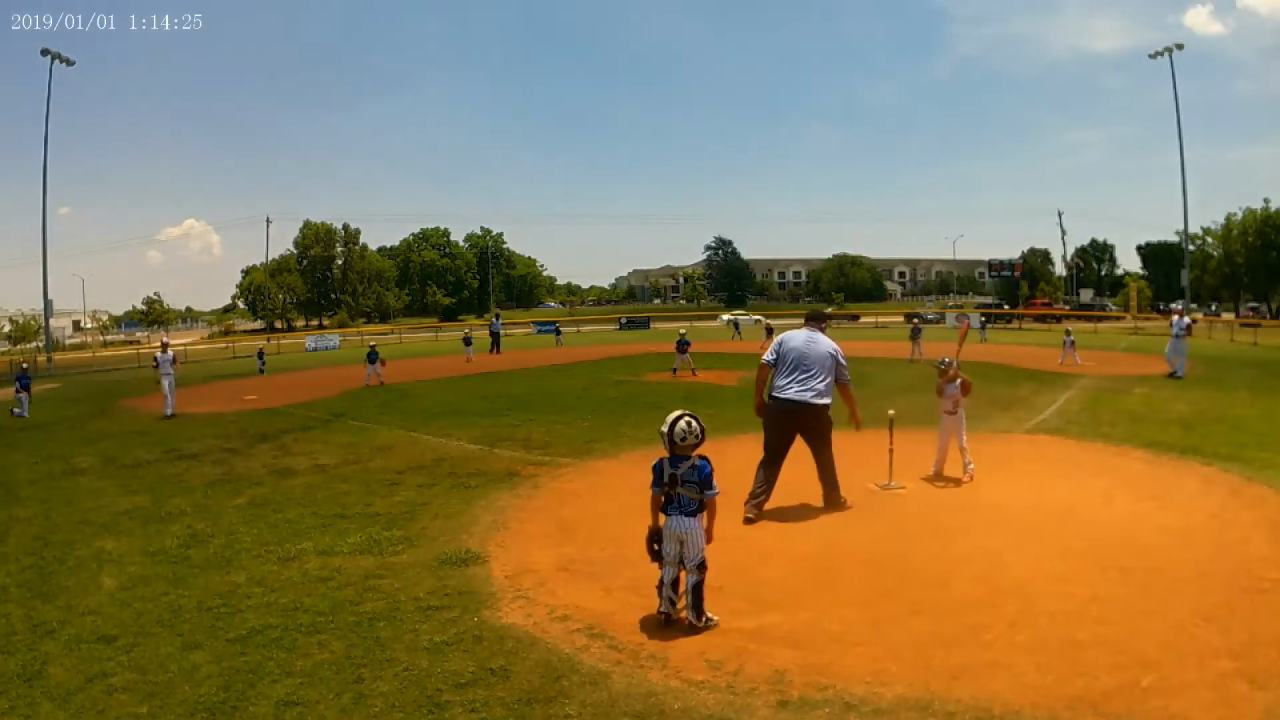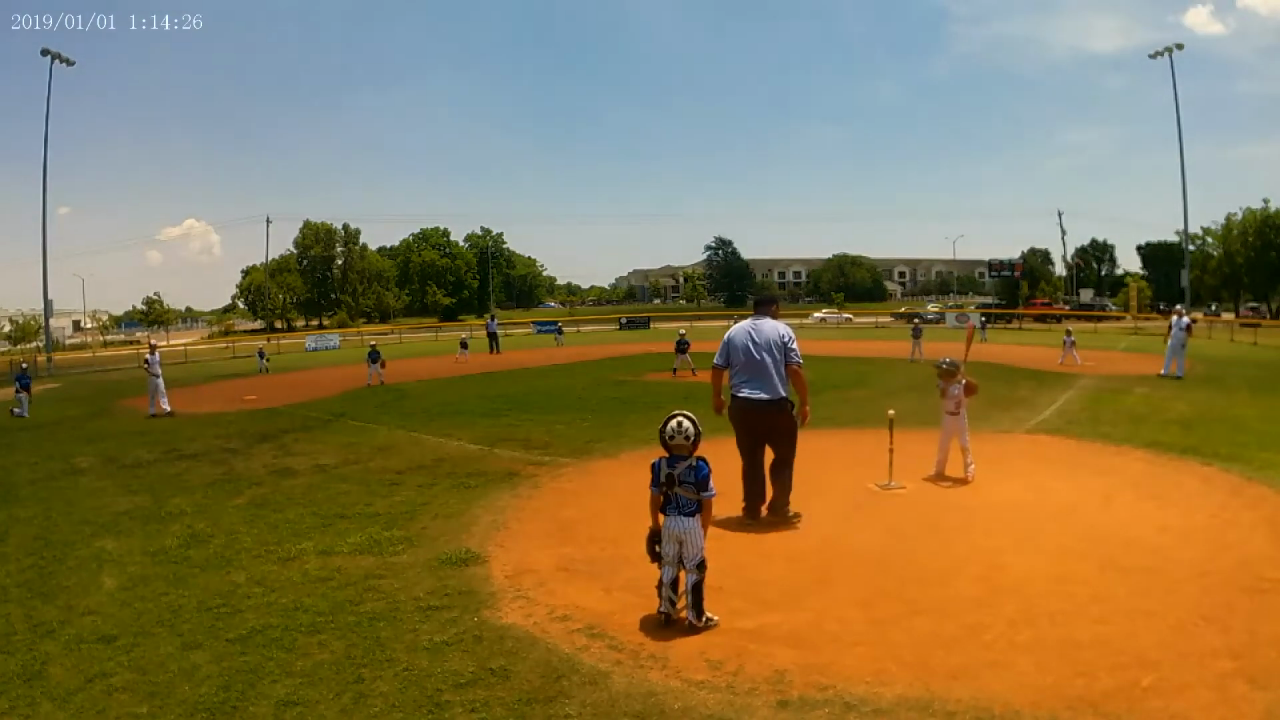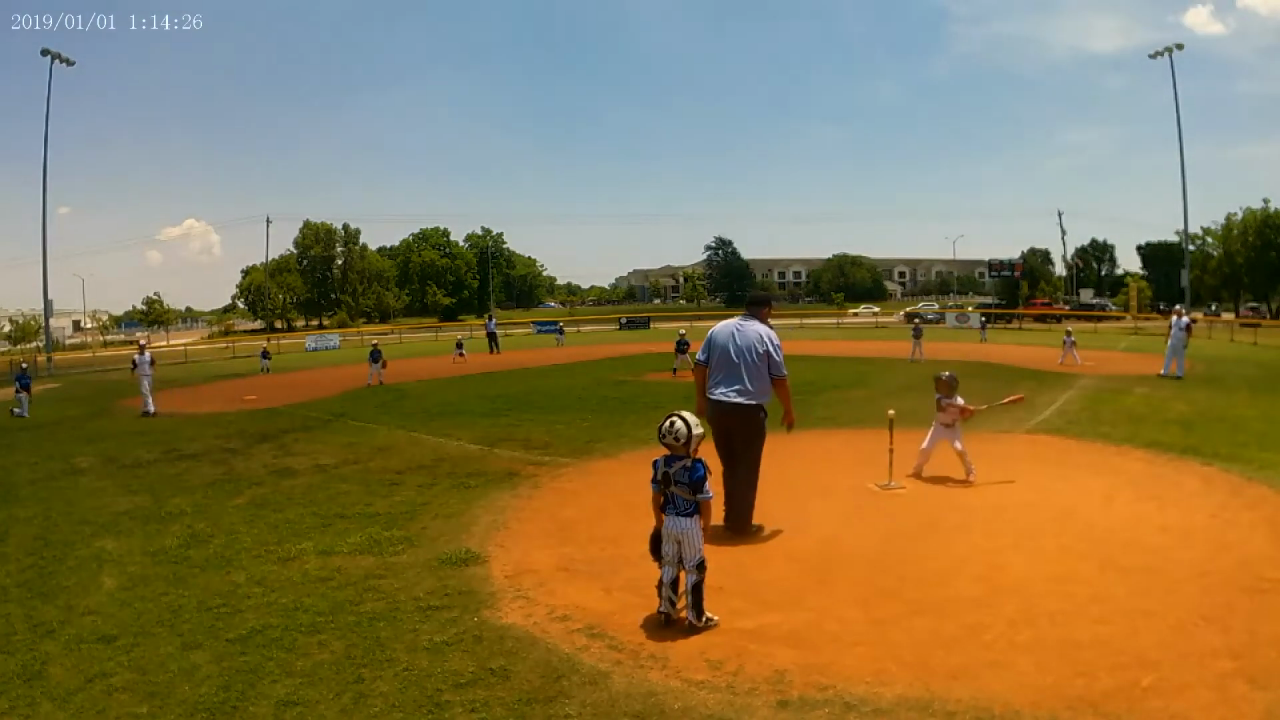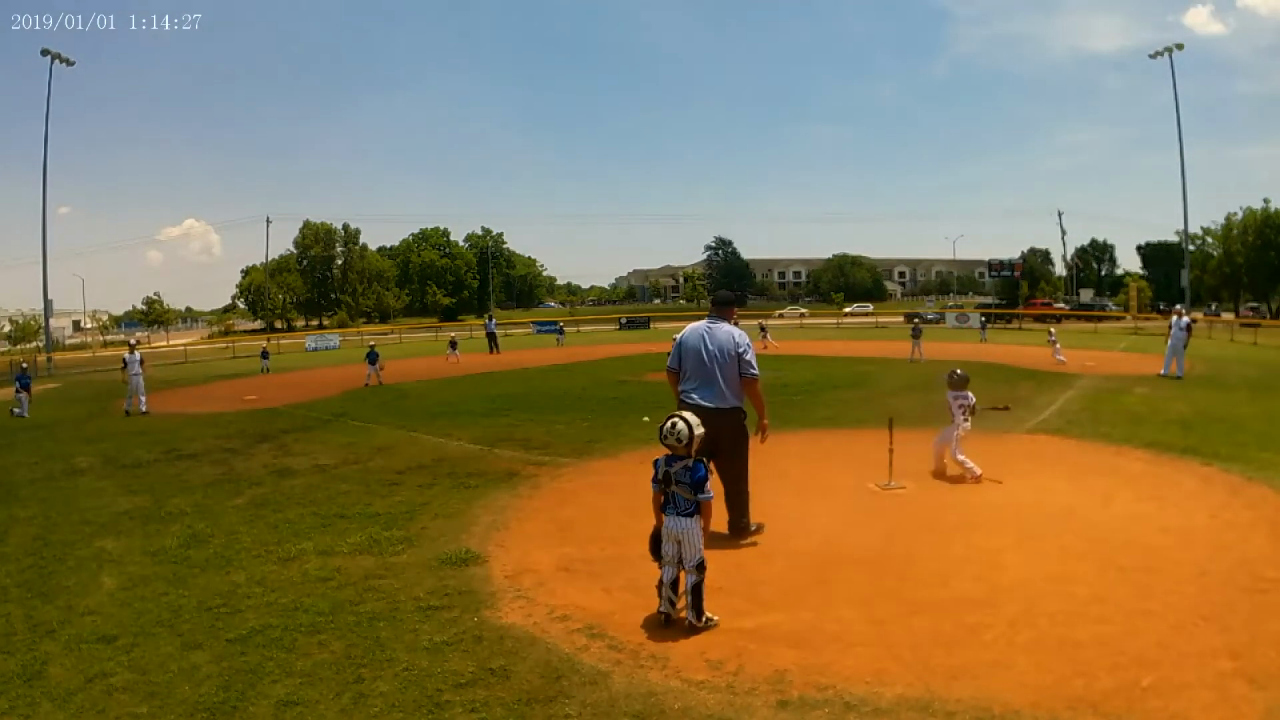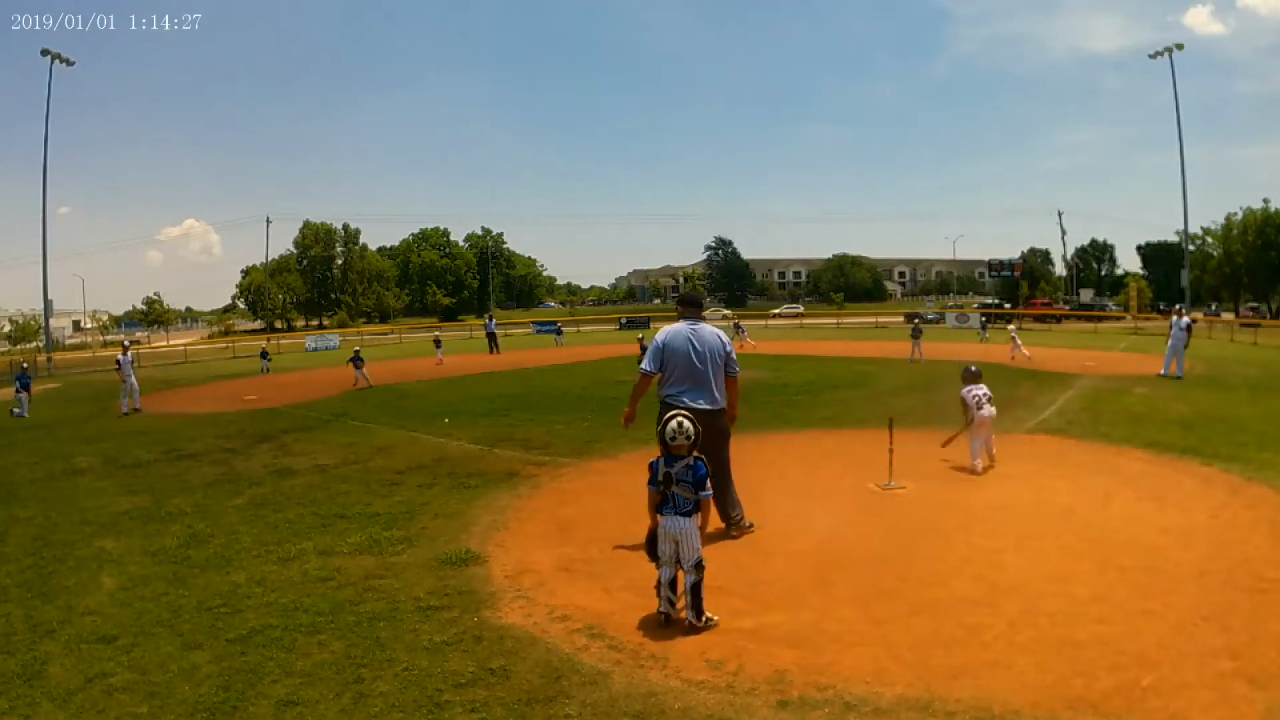
dt=0.5s
person 1, frame 1
left shoulder: (785, 337)
right shoulder: (832, 347)
left elbow: (764, 368)
right elbow: (843, 385)
left wrist: (759, 398)
right wrist: (854, 413)
left hip: (780, 405)
right hip: (815, 409)
left knee: (772, 457)
right knee: (824, 455)
left ankle: (754, 506)
right ankle: (833, 499)
person 1, frame 2
left shoulder: (734, 331)
right shoulder: (782, 330)
left elbow: (718, 368)
right elbow: (795, 370)
left wrist: (717, 397)
right wrist: (804, 403)
left hip: (742, 405)
right hip: (775, 405)
left knee: (751, 460)
right knee: (784, 457)
left ankle: (751, 509)
right ankle: (779, 509)
person 1, frame 3
left shoulder: (719, 329)
right shoulder: (766, 335)
left elbow: (700, 366)
right elbow: (779, 379)
left wrist: (701, 399)
right wrist: (788, 410)
left hip: (716, 407)
right hip: (748, 411)
left knee: (729, 464)
right knee: (746, 469)
left ankle: (731, 516)
right ankle: (740, 524)
person 1, frame 4
left shoulder: (688, 332)
right shoulder: (737, 336)
left elbow: (672, 372)
right elbow: (750, 380)
left wrist: (682, 399)
right wrist: (762, 416)
left hip: (691, 411)
right hip: (726, 415)
right knee: (734, 474)
right ankle: (740, 526)
person 1, frame 5
left shoulder: (666, 334)
right shoulder: (719, 336)
left elbow: (646, 375)
right elbow: (732, 377)
left wrist: (631, 406)
right wrist: (733, 406)
left hip: (675, 413)
right hip: (712, 413)
right knee: (720, 469)
right ankle: (734, 521)
person 2, frame 1
left shoulder: (661, 466)
right shoulder: (703, 466)
left elbow: (655, 499)
right elbow: (711, 502)
left wrist: (654, 524)
right wrist: (709, 528)
left hip: (670, 523)
right hip: (693, 524)
left knee: (669, 567)
right knee: (695, 570)
left ankle: (666, 611)
right ankle: (696, 617)
person 2, frame 2
left shoulder: (660, 466)
right shoulder: (700, 467)
left elbow: (654, 499)
right elbow: (707, 503)
left wrist: (655, 525)
right wrist: (705, 527)
left hip: (669, 523)
right hip: (692, 523)
left knee: (668, 567)
right knee: (695, 570)
left ankle: (666, 611)
right ankle: (696, 617)
person 2, frame 3
left shoulder: (660, 465)
right shoulder: (697, 468)
left elbow: (655, 499)
right elbow: (705, 504)
left wrist: (659, 524)
right wrist: (706, 528)
left hip: (669, 523)
right hip: (690, 524)
left knee: (668, 567)
right knee: (694, 570)
left ankle: (666, 611)
right ankle: (696, 617)
person 2, frame 4
left shoulder: (661, 464)
right shoulder: (698, 468)
left elbow: (656, 498)
right elbow: (705, 504)
left wrist: (659, 523)
right wrist: (706, 529)
left hip: (668, 522)
right hip: (690, 524)
left knee: (668, 567)
right knee: (694, 571)
left ankle: (666, 611)
right ankle: (696, 617)
person 2, frame 5
left shoulder: (657, 465)
right shoulder: (698, 466)
left elbow: (652, 499)
right elbow: (705, 503)
left wrist: (654, 523)
right wrist: (703, 527)
left hip: (665, 522)
right hip: (688, 524)
left knee: (666, 567)
right knee: (693, 570)
left ankle: (666, 611)
right ankle: (696, 617)
